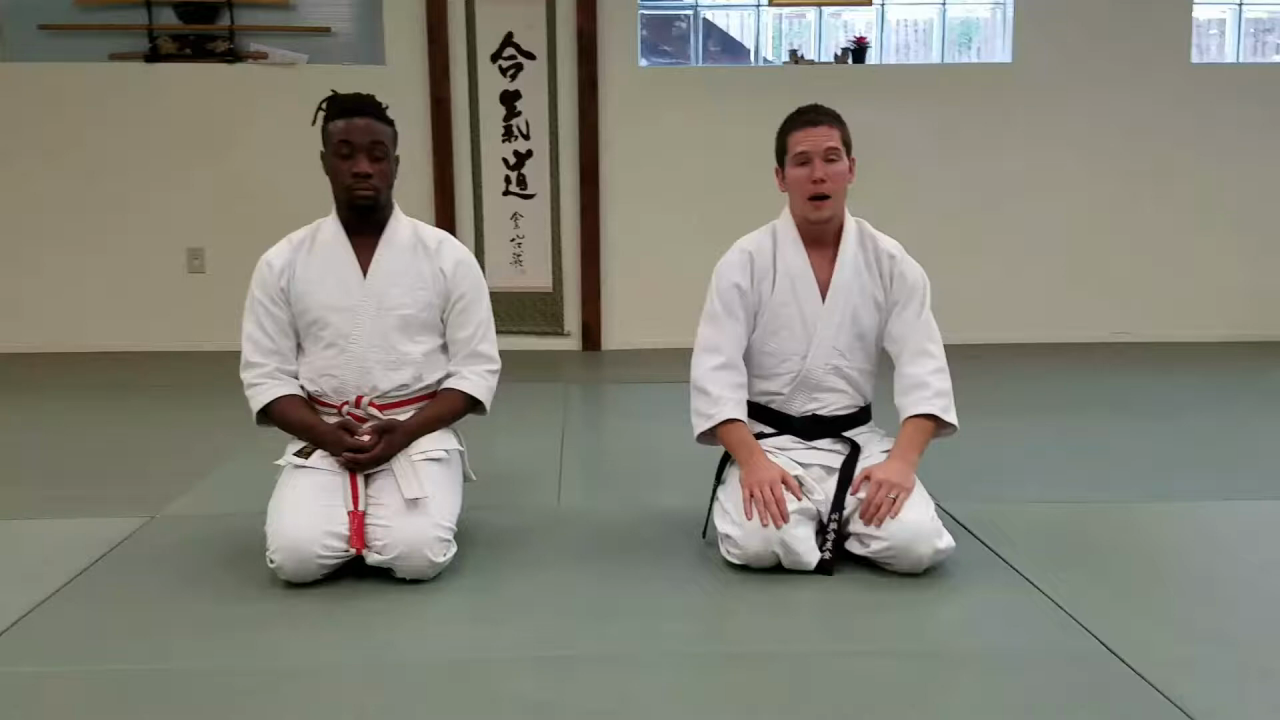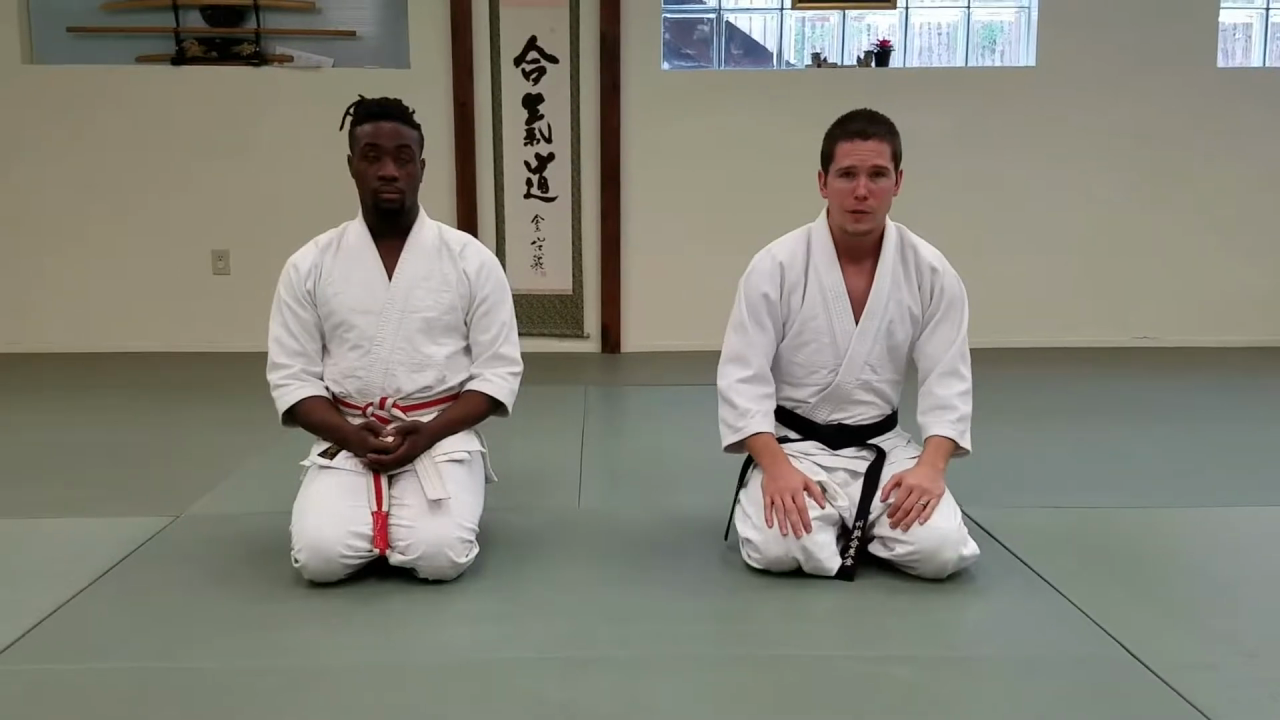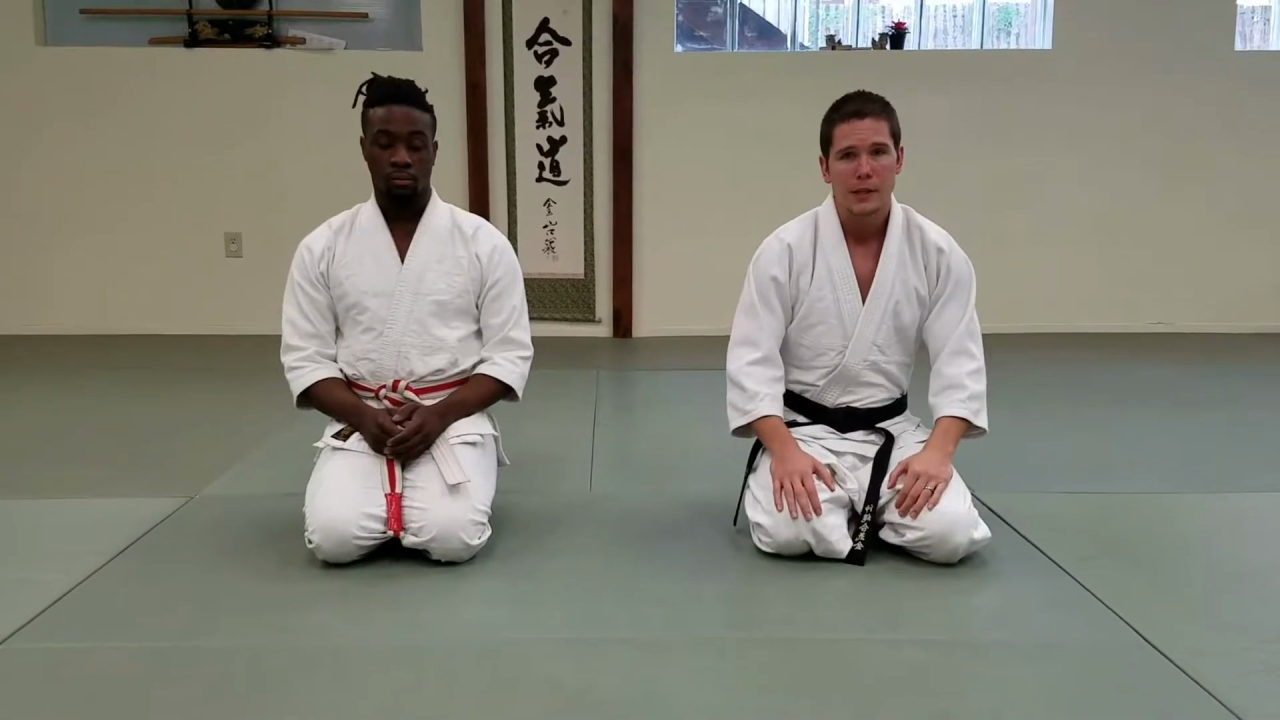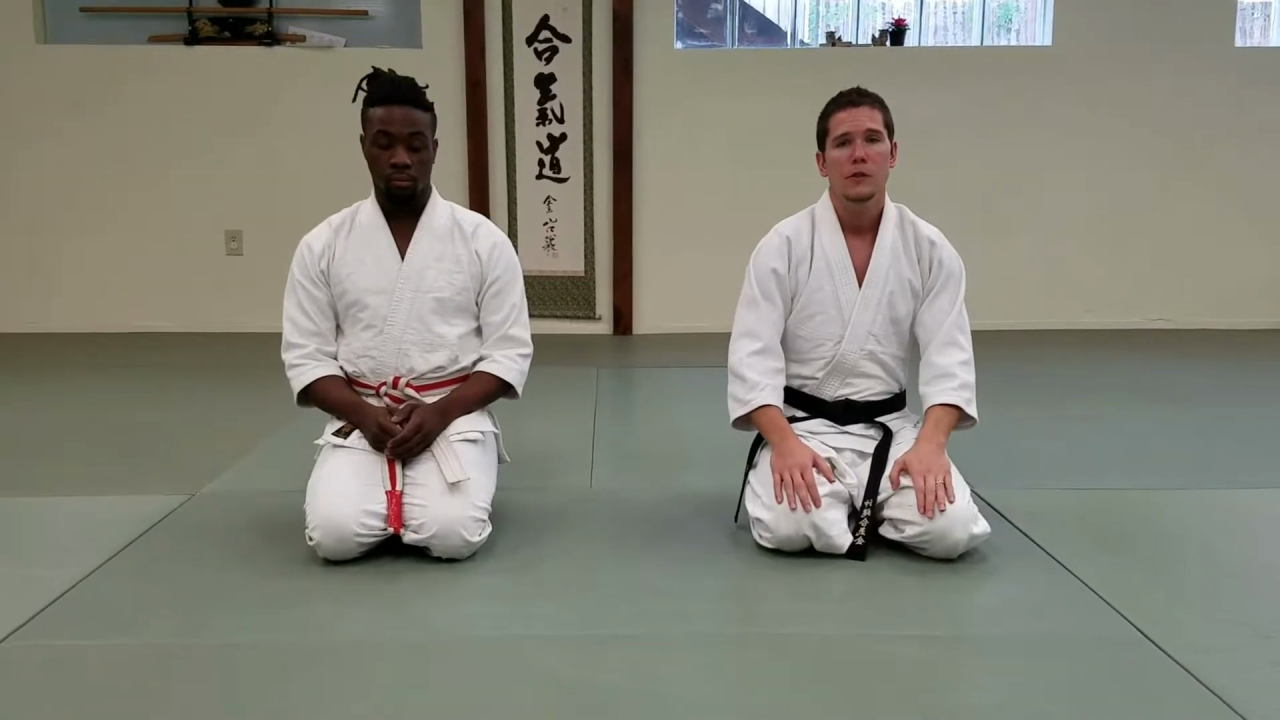
dt=0.7s
person 1, frame 1
left shoulder: (446, 256)
right shoulder: (282, 263)
left elbow: (477, 368)
right elbow: (265, 375)
left wrist: (405, 432)
right wrist: (327, 434)
left hip: (418, 435)
right hip: (322, 440)
left knee: (418, 555)
right knee: (297, 557)
left ankle: (389, 513)
right ankle: (357, 517)
person 1, frame 2
left shoulder: (471, 259)
right shoulder: (309, 264)
left elbow: (499, 370)
right elbow: (291, 375)
left wrist: (428, 433)
right wrist: (351, 435)
left hip: (441, 435)
right hip: (345, 440)
left knee: (438, 556)
right knee: (320, 556)
left ankle: (411, 515)
right ankle: (372, 516)
person 1, frame 3
left shoulder: (483, 242)
right shoulder: (322, 247)
left elbow: (509, 354)
right elbow: (305, 358)
left wrist: (438, 415)
right wrist: (365, 417)
left hip: (453, 419)
right hip: (360, 422)
left knee: (452, 537)
right knee: (334, 537)
left ankle: (424, 495)
right ankle: (391, 499)
person 1, frame 4
left shoulder: (482, 240)
right shoulder: (323, 244)
left elbow: (509, 352)
right elbow: (306, 356)
left wrist: (439, 413)
right wrist: (365, 415)
left hip: (454, 414)
right hip: (361, 418)
left knee: (452, 533)
right knee: (335, 535)
left ankle: (434, 489)
right ankle: (391, 495)
person 2, frame 1
left shoulder: (890, 262)
right shoulder: (744, 261)
left elbow: (923, 369)
right elbow: (715, 373)
left wrist: (902, 459)
right wrist: (752, 461)
left hip: (857, 441)
right hip: (769, 442)
left knee: (915, 545)
right knee: (758, 545)
left ankle: (827, 519)
right ankle: (804, 515)
person 2, frame 2
left shoulder: (931, 272)
right shoulder: (775, 265)
left elbow: (947, 381)
right elbow: (742, 378)
left wrist: (930, 466)
right wrist: (776, 467)
left hip: (881, 448)
right hip: (793, 446)
left knee: (940, 551)
right knee: (778, 549)
left ankle: (851, 524)
right ankle: (832, 522)
person 2, frame 3
left shoulder: (938, 253)
right shoulder: (784, 249)
left elbow: (960, 362)
right elbow: (751, 362)
left wrist: (938, 451)
right wrist: (784, 451)
left hip: (892, 430)
right hip: (804, 429)
left knee: (950, 534)
right knee: (789, 533)
left ankle: (863, 507)
right ankle: (842, 505)
person 2, frame 4
left shoulder: (929, 248)
right shoulder: (783, 244)
left elbow: (949, 357)
right elbow: (753, 356)
left wrist: (930, 444)
right wrist: (783, 443)
left hip: (890, 426)
right hip: (803, 424)
left knee: (950, 529)
right knee: (790, 525)
left ankle: (860, 504)
right ankle: (850, 503)
